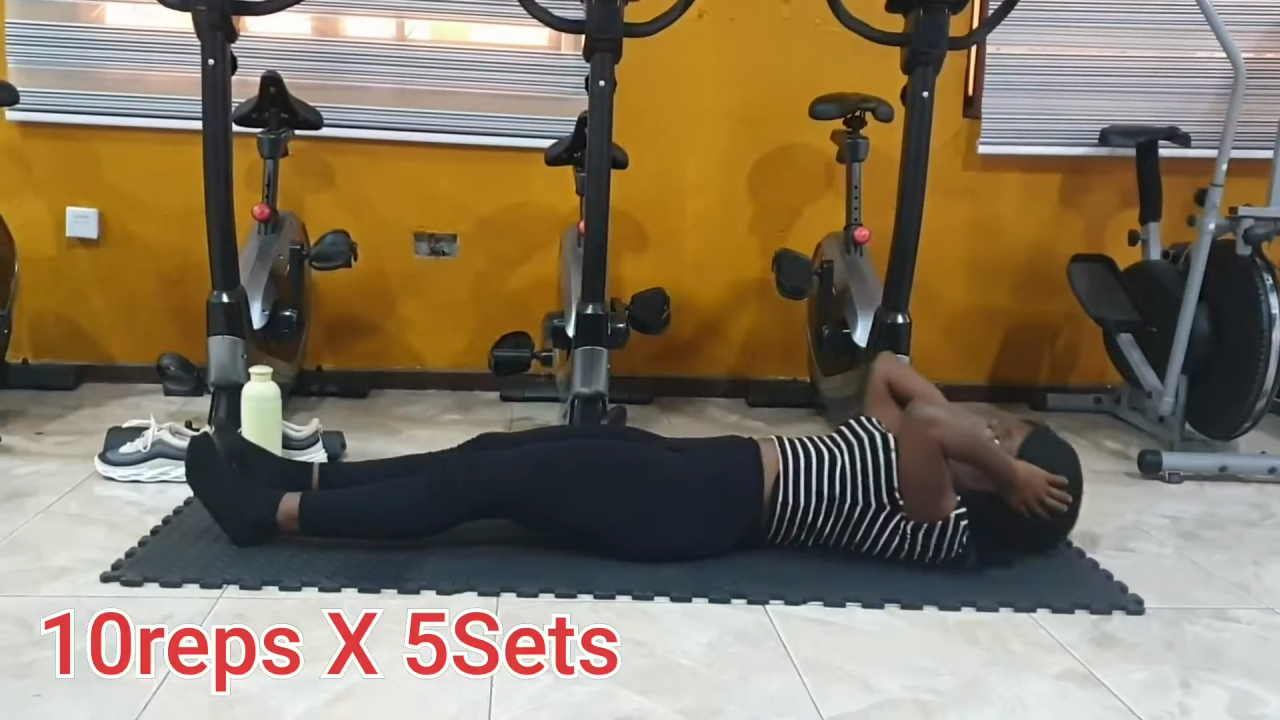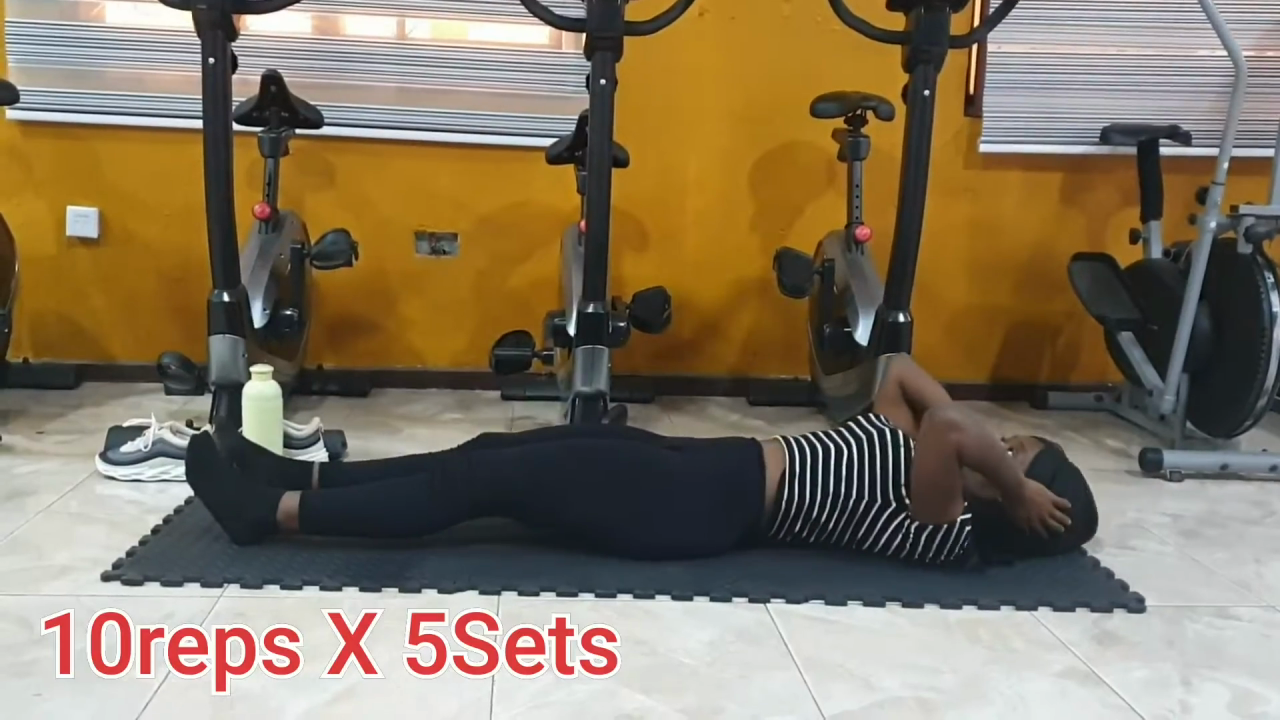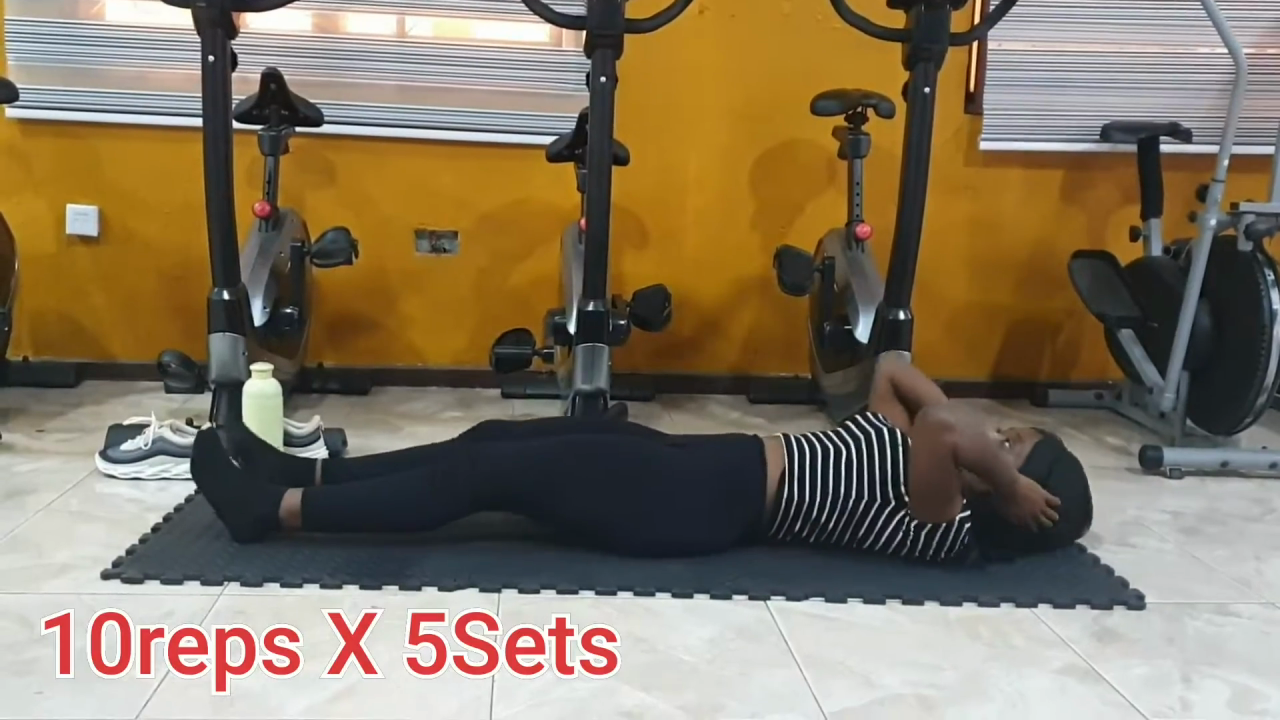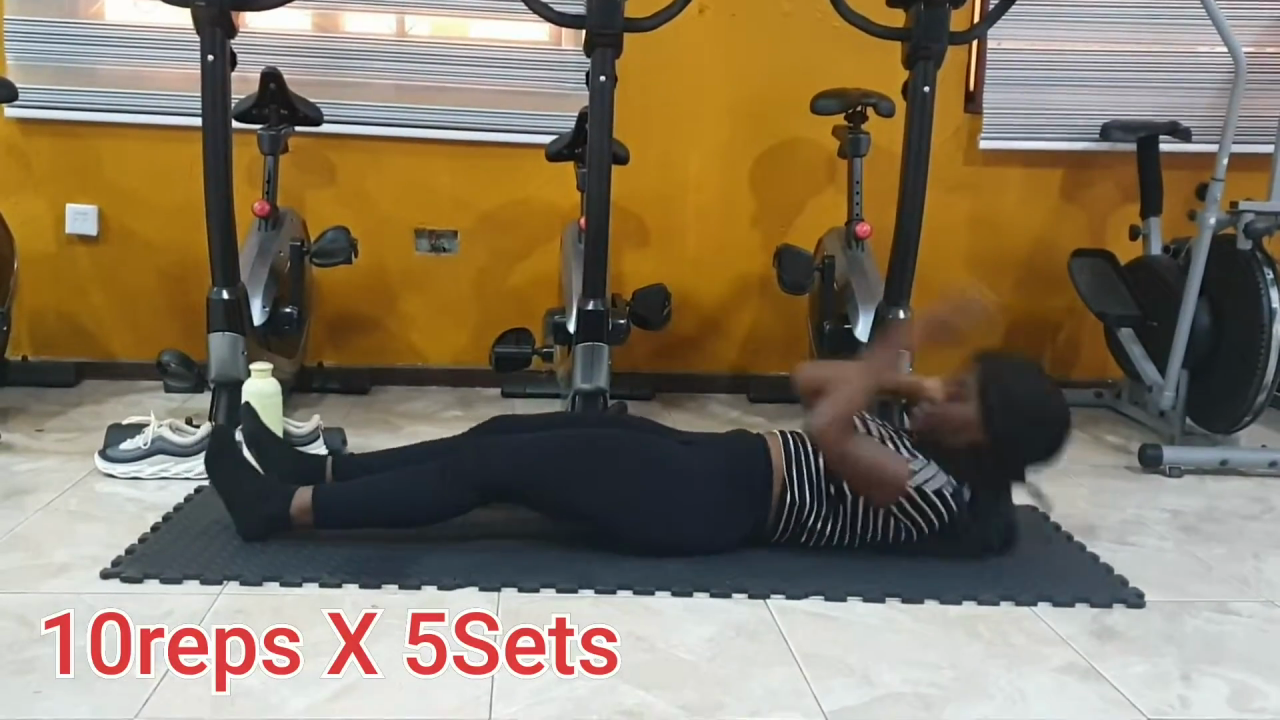
dt=0.2s
person 1, frame 1
left shoulder: (941, 525)
right shoulder: (902, 451)
left elbow: (927, 420)
right elbow: (887, 370)
left wrist: (1005, 470)
right wrist: (983, 437)
left hip: (696, 510)
right hip: (697, 466)
left knee: (481, 484)
right knee: (490, 451)
left ankle: (270, 514)
right ankle: (303, 477)
person 1, frame 2
left shoulder: (945, 526)
right shoulder: (906, 450)
left elbow: (951, 431)
right elbow: (898, 370)
left wrist: (1013, 488)
right wrist: (978, 438)
left hip: (698, 508)
right hip: (701, 466)
left knee: (482, 483)
right knee: (490, 451)
left ankle: (271, 511)
right ankle: (304, 476)
person 1, frame 3
left shoulder: (947, 521)
right shoulder: (919, 457)
left elbow: (941, 436)
right elbow: (892, 375)
left wrist: (1006, 487)
right wrist: (971, 427)
left hip: (699, 506)
right hip: (706, 465)
left knee: (485, 476)
right knee: (492, 439)
left ankle: (273, 508)
right ankle: (308, 472)
person 1, frame 4
left shoulder: (938, 492)
right shoulder: (918, 445)
left elbow: (830, 430)
right elbow: (812, 381)
left wrist: (905, 355)
right wrist: (911, 372)
left hip: (712, 509)
right hip: (716, 465)
left knee: (499, 472)
right knee: (505, 434)
left ankle: (286, 508)
right ankle: (317, 476)
